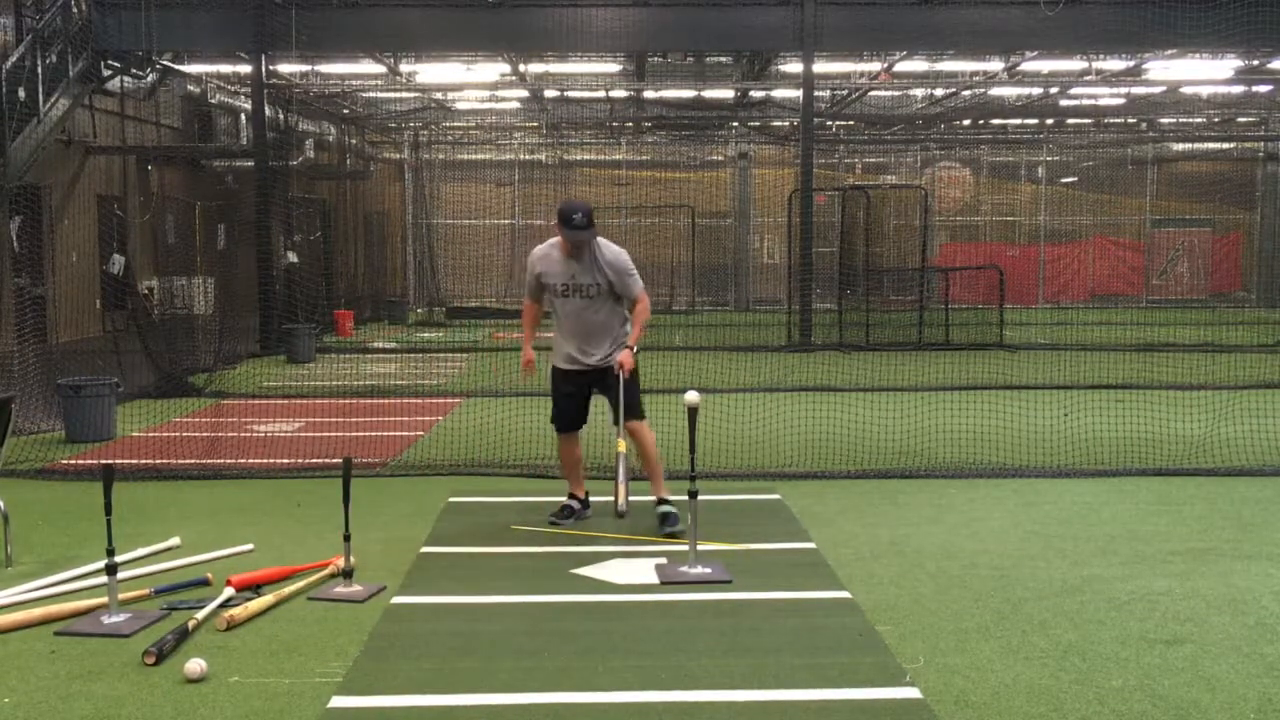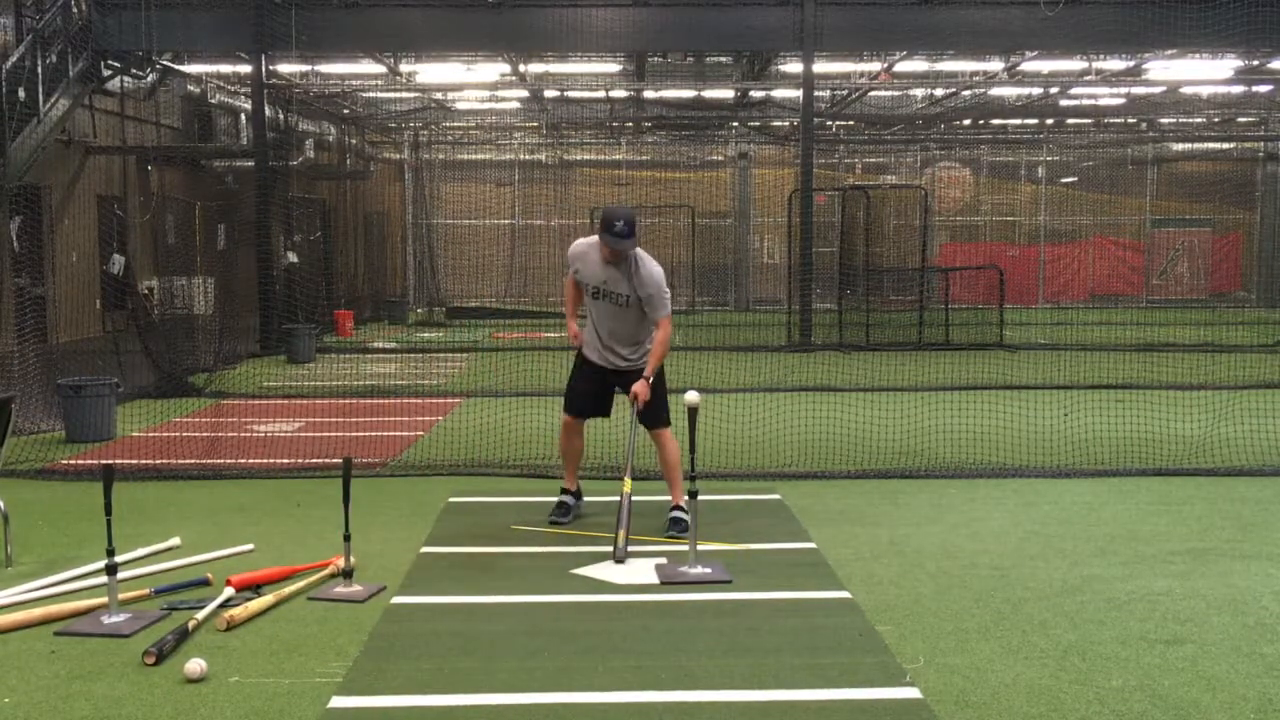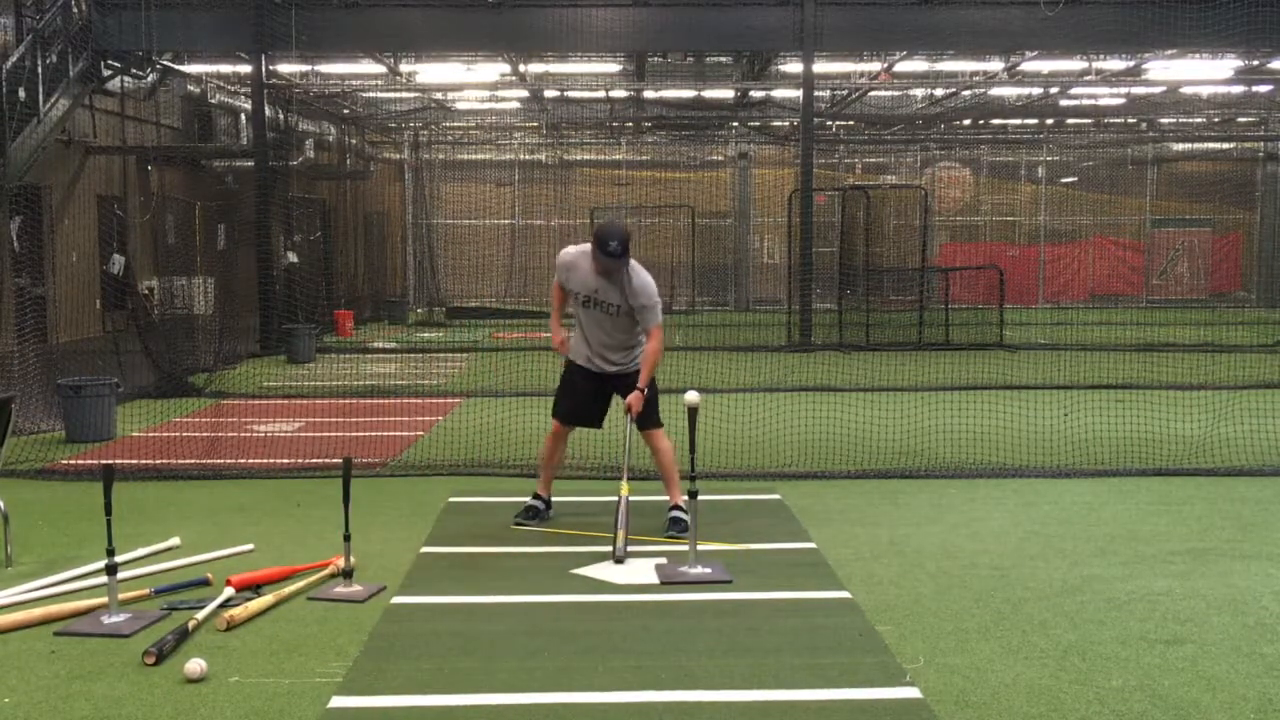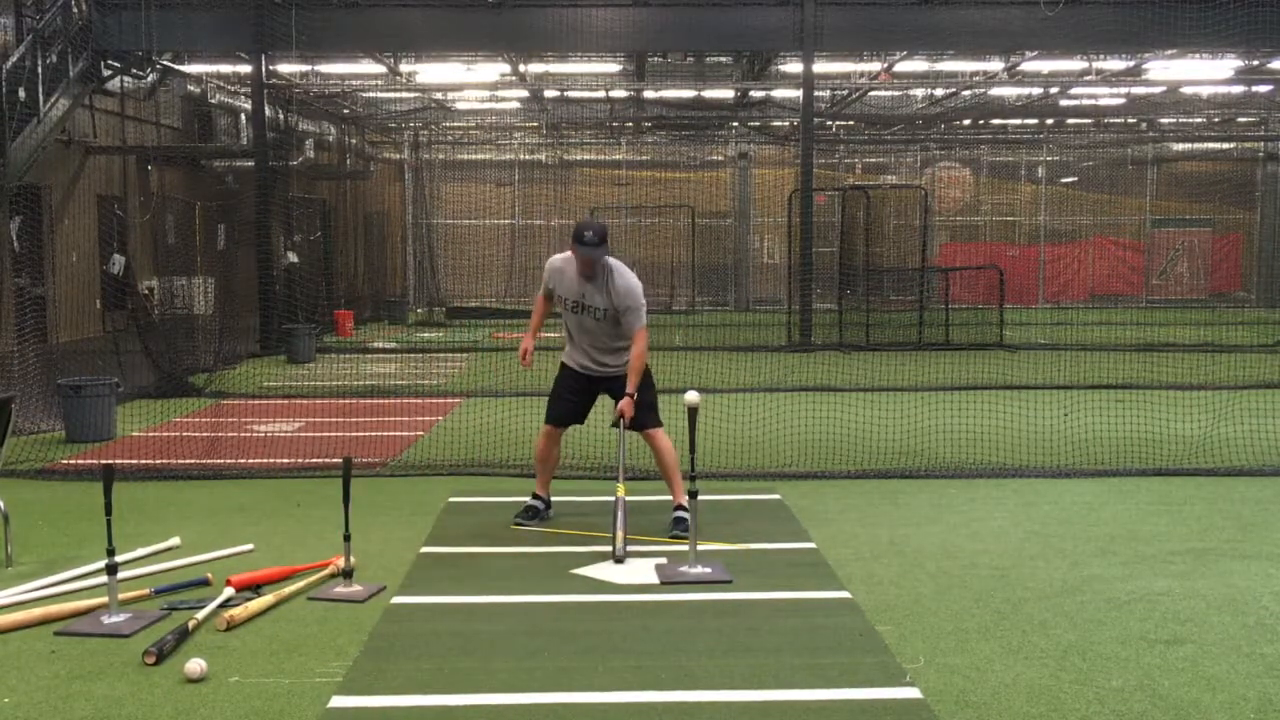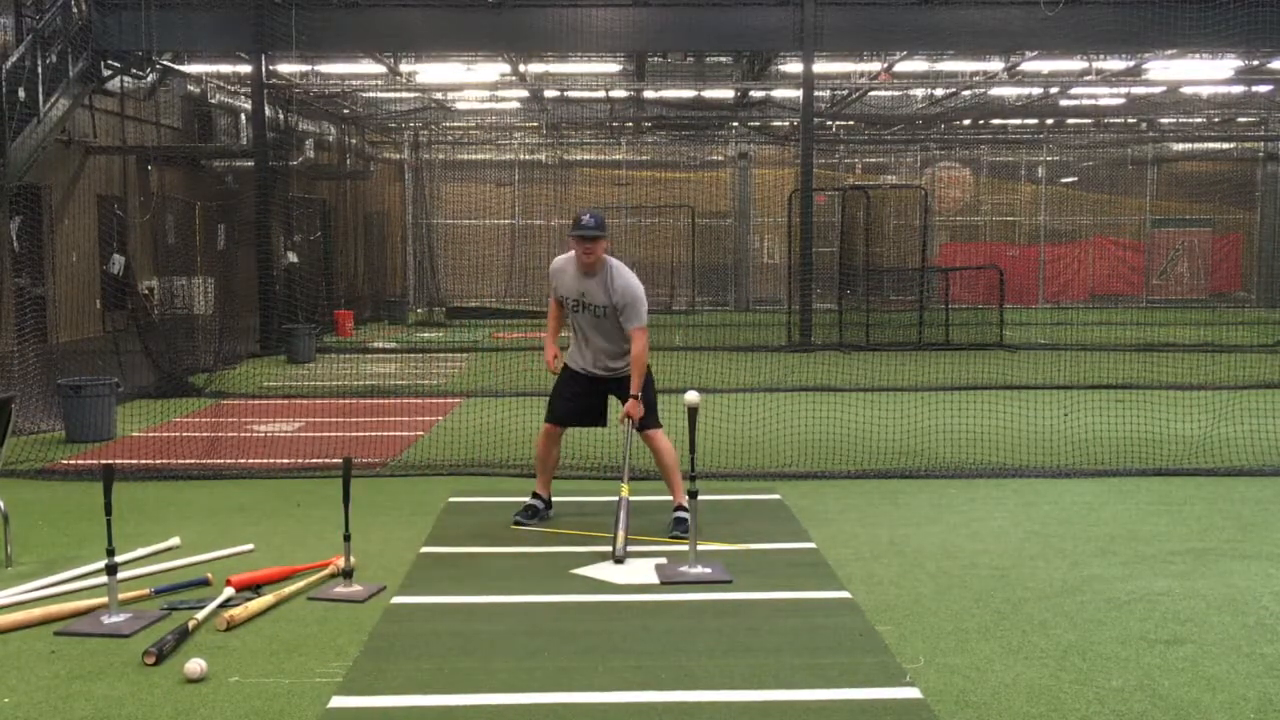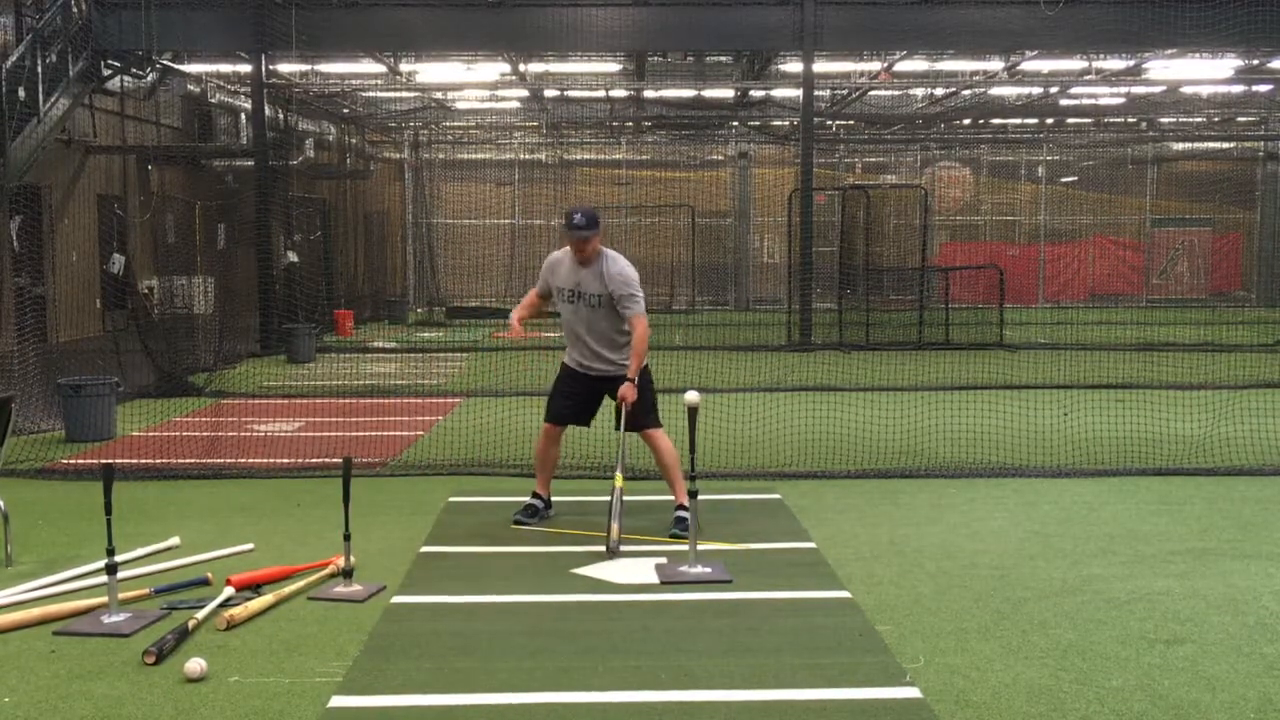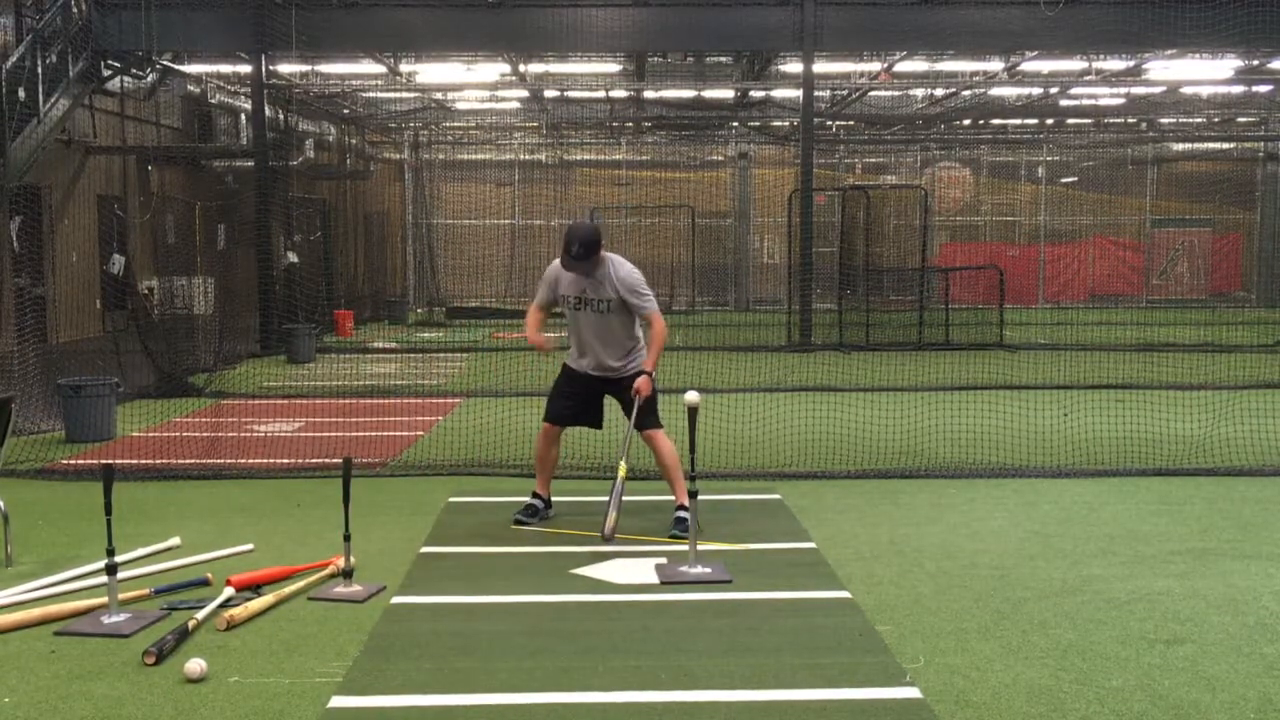
dt=0.3s
person 1, frame 1
left shoulder: (614, 257)
right shoulder: (540, 258)
left elbow: (641, 303)
right elbow: (533, 300)
left wrist: (629, 348)
right wrist: (528, 344)
left hip: (614, 356)
right hip: (567, 360)
left knee: (635, 424)
right knee: (565, 431)
left ankle: (663, 500)
right ankle: (578, 498)
person 1, frame 2
left shoulder: (649, 272)
right shoulder: (579, 251)
left elbow: (664, 329)
left wrist: (647, 378)
right wrist: (571, 319)
left hip: (640, 361)
right hip: (593, 355)
left knee: (660, 430)
right knee: (570, 421)
left ankle: (678, 506)
right ankle: (570, 492)
person 1, frame 3
left shoulder: (641, 282)
right shoulder: (569, 259)
left elbow: (655, 339)
left wrist: (641, 389)
right wrist: (556, 325)
left hip: (631, 364)
right hip: (584, 361)
left knee: (653, 431)
right knee: (558, 428)
left ankle: (677, 505)
right ankle: (541, 499)
person 1, frame 4
left shoulder: (626, 283)
right shoulder: (556, 266)
left elbow: (639, 341)
right elbow: (545, 296)
left wrist: (630, 394)
right wrist: (530, 336)
left hip: (624, 367)
right hip: (577, 364)
left knee: (652, 431)
right knee: (551, 429)
left ankle: (681, 506)
right ankle: (540, 499)
person 1, frame 5
left shoulder: (625, 283)
right shoulder: (559, 268)
left elbow: (639, 340)
left wrist: (635, 395)
right wrist: (551, 342)
left hip: (626, 369)
right hip: (580, 366)
left knee: (652, 432)
right knee: (550, 429)
left ankle: (682, 507)
right ankle: (541, 499)
person 1, frame 6
left shoulder: (620, 272)
right shoulder: (555, 263)
left elbow: (640, 327)
right elbow: (539, 294)
left wrist: (631, 380)
right wrist: (518, 312)
left hip: (625, 366)
right hip: (578, 365)
left knee: (652, 432)
right knee: (550, 429)
left ankle: (683, 506)
right ankle: (541, 498)
person 1, frame 7
left shoulder: (625, 275)
right shoulder: (555, 272)
left elbow: (657, 324)
right elbow: (539, 307)
left wrist: (648, 372)
right wrist: (531, 329)
left hip: (629, 369)
right hip: (580, 366)
left knee: (653, 433)
right knee: (549, 428)
left ankle: (683, 507)
right ankle: (541, 499)
